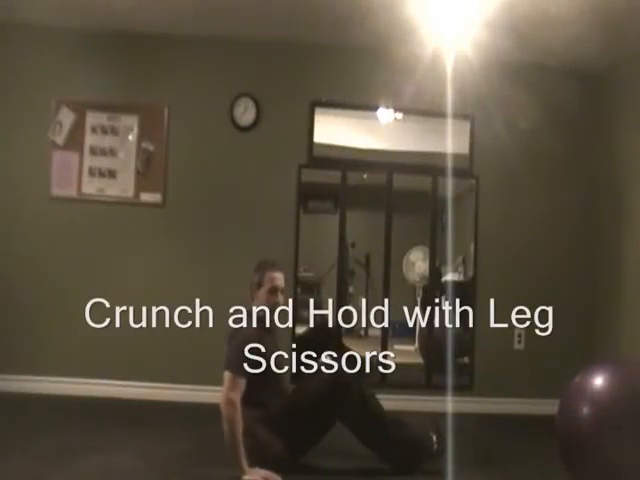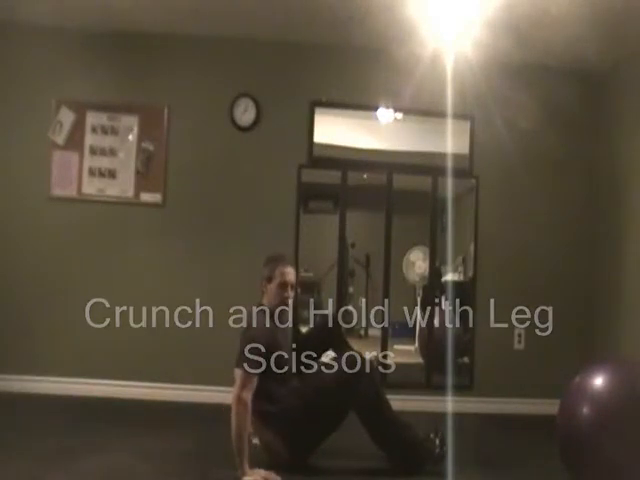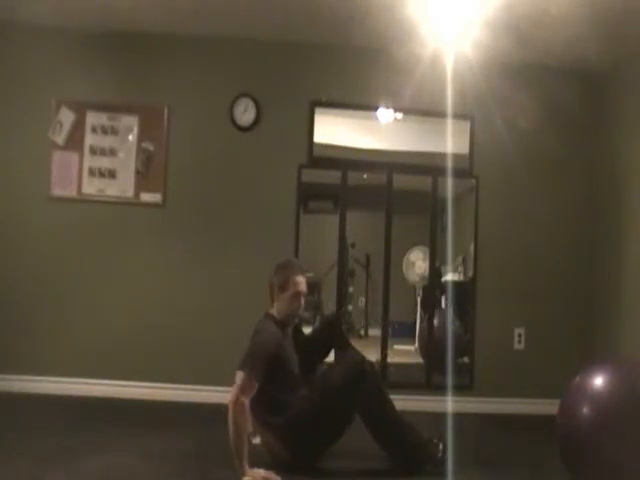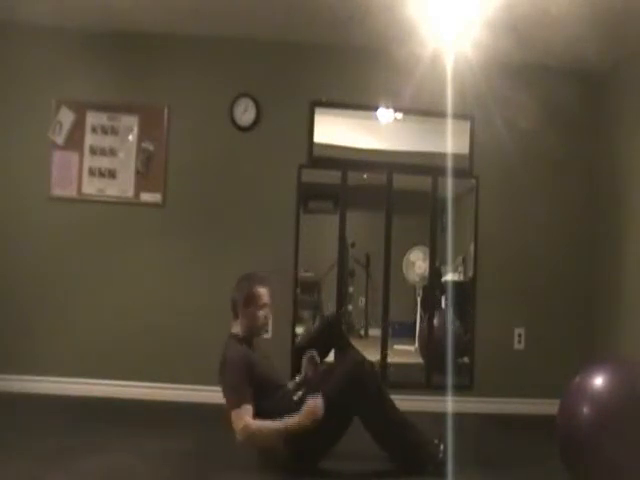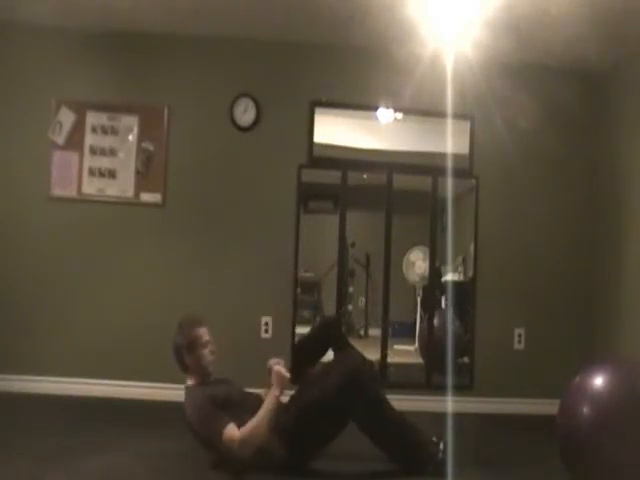
dt=0.5s
person 1, frame 1
left shoulder: (266, 328)
right shoulder: (246, 336)
right elbow: (229, 400)
left hip: (278, 424)
right hip: (270, 444)
right knee: (340, 382)
right ankle: (408, 450)
person 1, frame 2
left shoulder: (281, 318)
right shoulder: (258, 331)
right elbow: (241, 398)
left hip: (291, 414)
right hip: (284, 436)
right knee: (355, 371)
right ankle: (412, 452)
person 1, frame 3
left shoulder: (283, 328)
right shoulder: (267, 337)
right elbow: (237, 400)
left hip: (297, 424)
right hip: (293, 444)
right knee: (358, 370)
right ankle: (416, 455)
person 1, frame 4
left shoulder: (245, 348)
right shoulder: (236, 357)
right elbow: (243, 429)
right wrist: (297, 421)
left hip: (293, 418)
right hip: (295, 441)
right knee: (358, 371)
right ankle: (419, 457)
person 1, frame 5
left shoulder: (213, 385)
right shoulder: (198, 404)
right elbow: (242, 445)
left wrist: (273, 389)
right wrist: (276, 393)
left hip: (286, 425)
right hip: (287, 444)
right knee: (353, 373)
right ankle: (421, 456)
